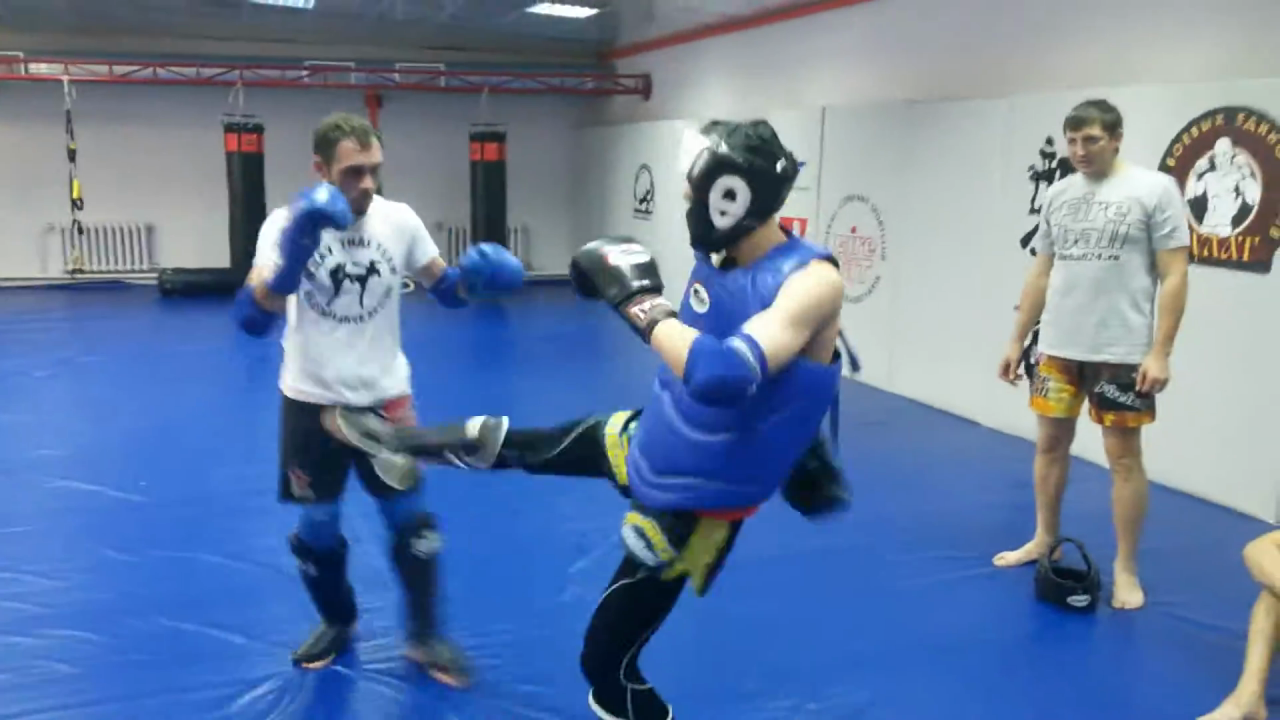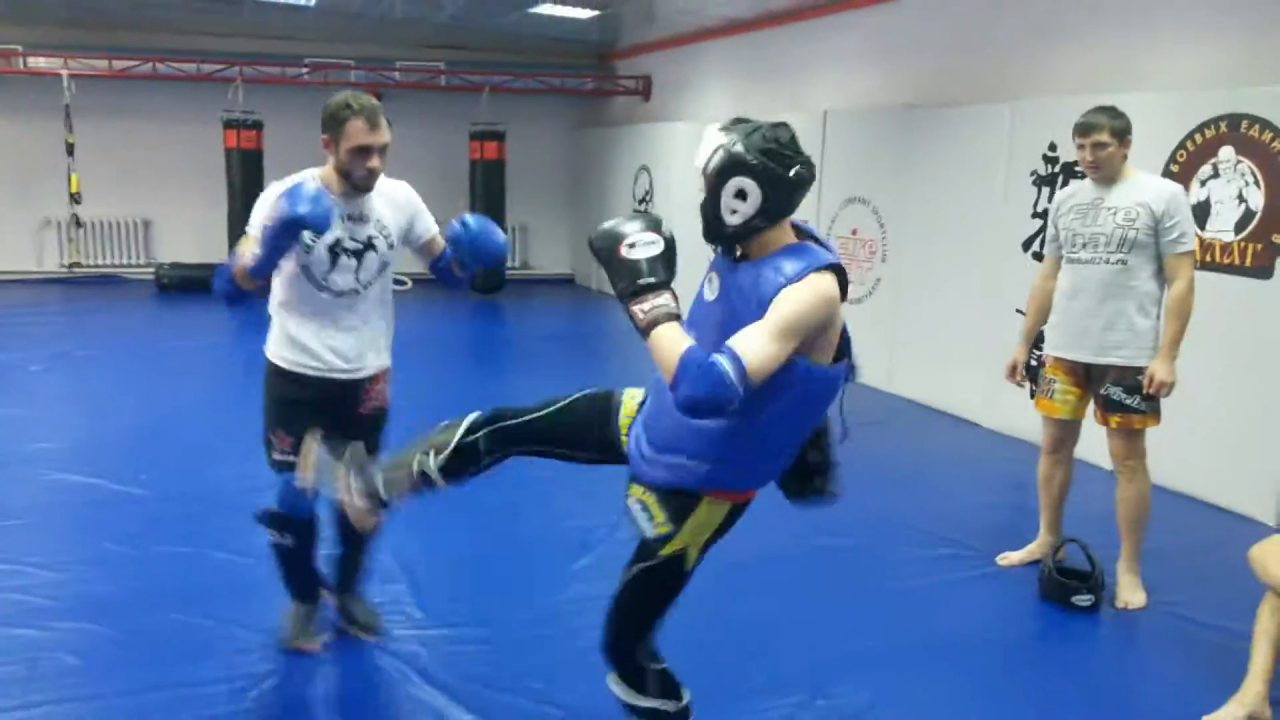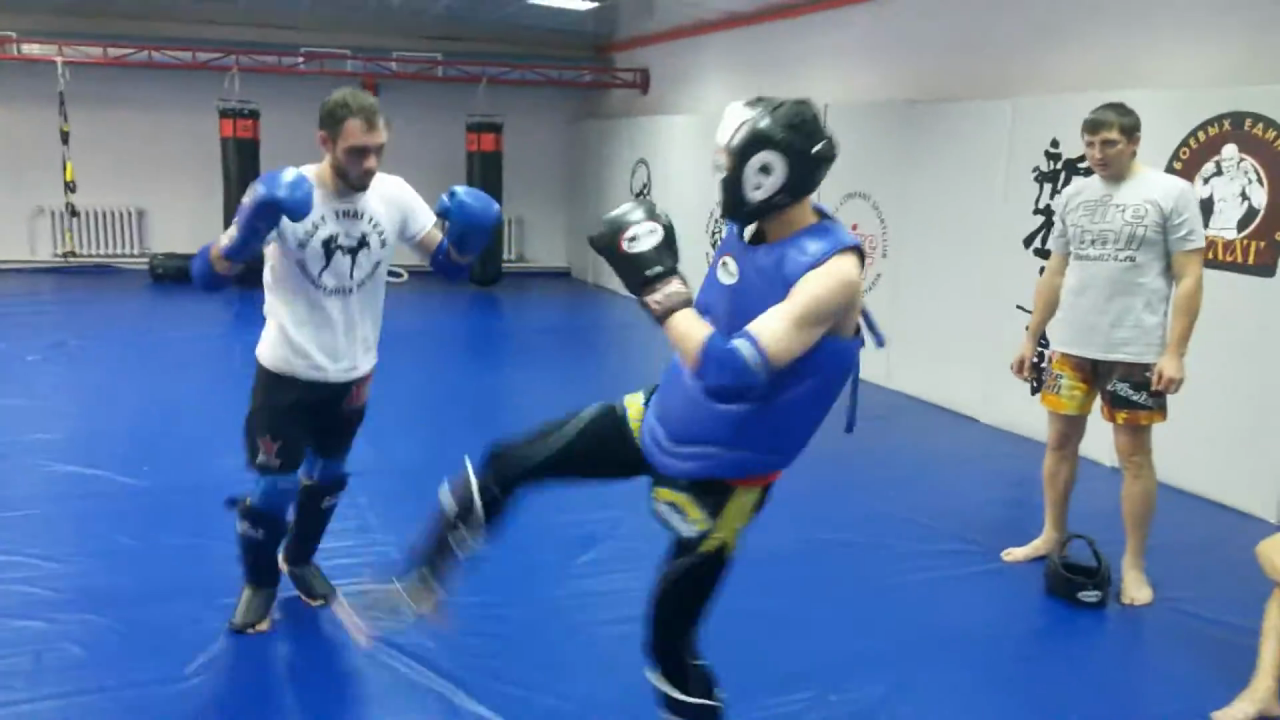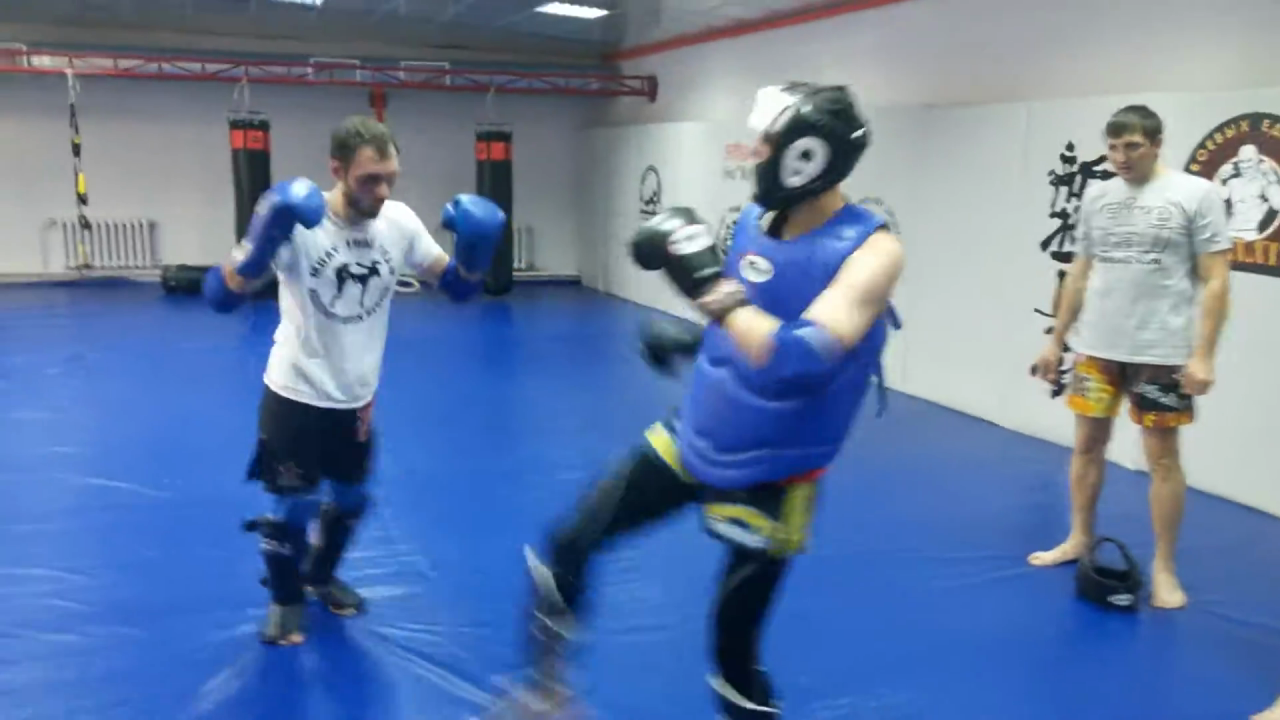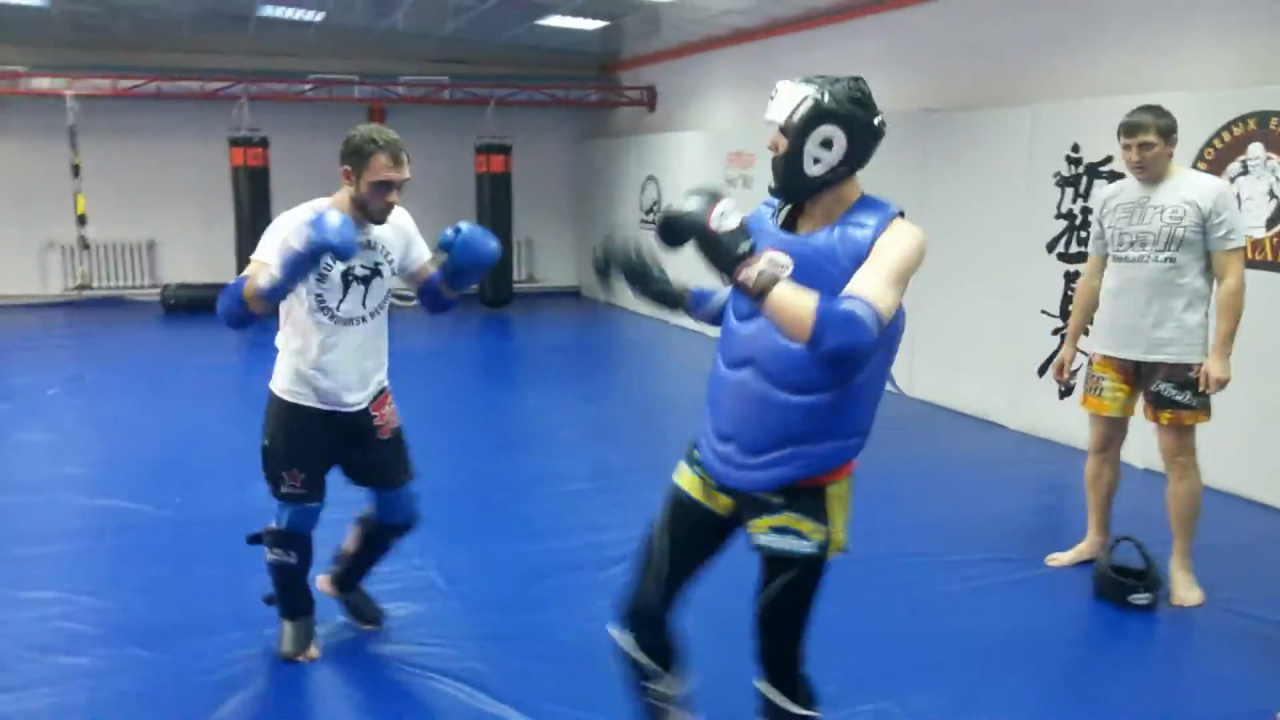
dt=0.1s
person 1, frame 1
left shoulder: (812, 280)
right shoulder: (719, 257)
left elbow: (722, 378)
left wrist: (640, 298)
left hip: (697, 505)
right hip: (648, 439)
left knee: (606, 658)
right knee: (505, 441)
right ankle: (404, 444)
person 1, frame 2
left shoulder: (814, 287)
right shoulder: (734, 251)
left elbow: (706, 389)
left wrist: (645, 292)
left hip: (701, 485)
right hip: (650, 423)
left knee: (628, 644)
right knee: (494, 432)
right ankle: (372, 489)
person 1, frame 3
left shoulder: (836, 268)
right shoulder: (748, 229)
left elbow: (733, 374)
left wrist: (655, 279)
left hip: (721, 475)
right hip: (660, 418)
left knee: (670, 643)
right knee: (508, 462)
right ankle: (421, 586)
person 1, frame 4
left shoulder: (870, 249)
right shoulder: (754, 220)
left elbow: (799, 365)
left wrist: (708, 283)
right wrist: (694, 340)
left hip: (766, 476)
right hip: (692, 438)
left knee: (734, 651)
right knee: (568, 547)
person 1, frame 5
left shoulder: (890, 235)
right shoulder: (765, 219)
left elbow: (842, 340)
left wrist: (745, 261)
right wrist: (661, 286)
left hip: (801, 484)
right hip: (717, 462)
left knee: (778, 659)
right knee: (643, 618)
person 2, frame 1
left shoulder: (400, 220)
right shoulder: (288, 224)
left elbow: (448, 287)
right elbow: (250, 317)
left wrist: (483, 272)
right wrist: (293, 254)
left hip: (384, 395)
right hip: (312, 399)
left knee: (409, 516)
right knee: (316, 527)
left ankle: (427, 635)
right ankle: (337, 622)
person 2, frame 2
left shoulder: (400, 198)
right shoulder: (284, 199)
left elbow: (445, 266)
right elbow: (229, 288)
left wrist: (469, 251)
right wrist: (274, 246)
left hip: (366, 370)
right hip: (297, 369)
right knee: (294, 495)
left ankle: (347, 588)
right ankle: (304, 600)
person 2, frame 3
left shoulder: (395, 195)
right shoulder: (279, 197)
left elbow: (450, 264)
right elbow: (207, 275)
left wrist: (470, 233)
right wrist: (248, 230)
left hip: (350, 371)
right hip: (288, 369)
left knee: (328, 475)
right knee: (272, 490)
left ankle: (297, 559)
right ankle: (257, 584)
person 2, frame 4
left shoulder: (399, 221)
right shoulder: (292, 217)
left elbow: (458, 286)
right elbow: (219, 295)
left wrist: (476, 247)
right wrist: (262, 246)
left hip: (355, 397)
right hip: (296, 395)
left knee: (351, 502)
right knee: (291, 509)
left ankle: (320, 576)
right ankle: (285, 601)
person 2, frame 5
left shoulder: (398, 225)
right shoulder: (297, 227)
left elbow: (438, 297)
right elbow: (234, 309)
left wrist: (463, 268)
right wrist: (290, 269)
left hip: (367, 396)
right hip: (303, 400)
left knee: (399, 509)
right knee: (296, 519)
left ankle: (343, 581)
right ankle: (296, 617)
person 3, frame 1
left shoulder: (1155, 189)
right shoulder: (1057, 195)
left elbow: (1174, 277)
left wrist: (1159, 351)
right wrist: (1017, 341)
left hip: (1121, 353)
right hip: (1057, 347)
left knee: (1123, 457)
right knee: (1050, 444)
left ankle: (1125, 568)
right ankle: (1044, 539)
person 3, frame 2
left shoulder: (1163, 196)
right shoulder: (1065, 199)
left elbow: (1181, 282)
left wrist: (1166, 355)
right wrist: (1024, 343)
left hip: (1128, 356)
right hip: (1063, 350)
left knee: (1127, 458)
right knee: (1054, 445)
left ankle: (1129, 568)
right ankle: (1046, 539)
person 3, frame 3
left shoulder: (1172, 193)
right shoulder: (1074, 195)
left elbow: (1189, 279)
left wrist: (1174, 352)
right wrist: (1032, 337)
left hip: (1134, 352)
right hip: (1071, 345)
left knee: (1133, 455)
right knee: (1060, 440)
left ankle: (1134, 565)
right ankle: (1051, 536)
person 3, frame 4
left shoulder: (1196, 194)
right shoulder: (1096, 197)
left elbow: (1216, 280)
left wrist: (1203, 354)
right wrist: (1056, 340)
left hip: (1161, 354)
right hip: (1096, 348)
left knee: (1162, 456)
right knee: (1087, 443)
left ankle: (1164, 568)
right ankle: (1079, 539)
person 3, frame 5
left shoulder: (1210, 193)
right shoulder: (1110, 197)
left elbow: (1232, 277)
right elbow: (1093, 274)
left wrist: (1221, 352)
right wrist: (1070, 340)
left hip: (1176, 353)
right hip: (1111, 348)
left knee: (1178, 455)
right knee: (1102, 443)
left ankle: (1182, 566)
right ankle: (1096, 538)
